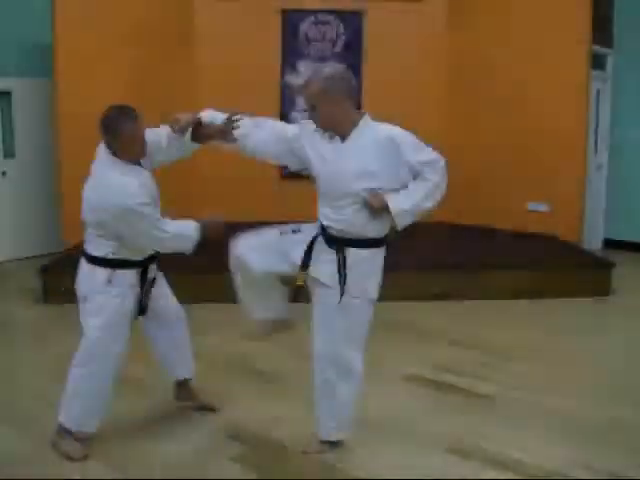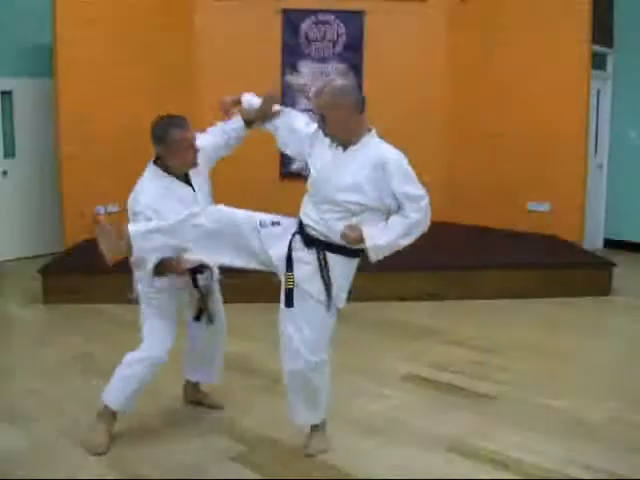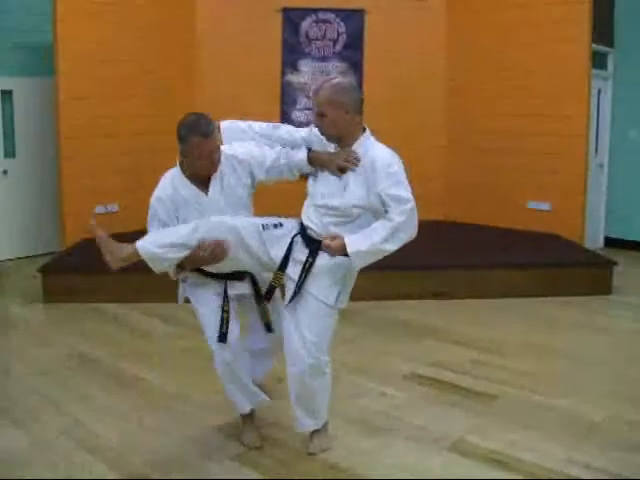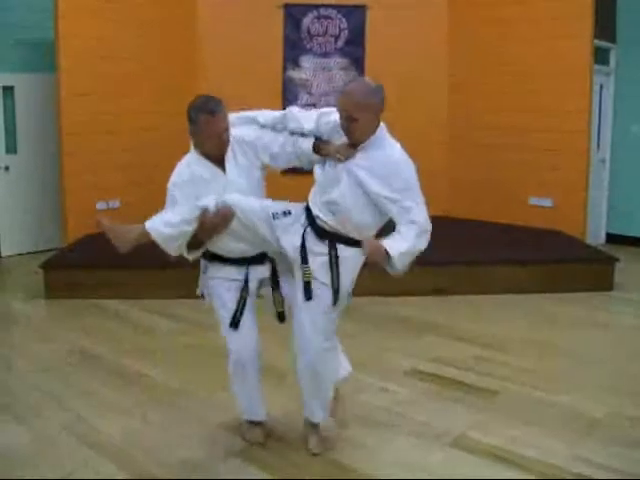
dt=0.3s
person 1, frame 1
left shoulder: (390, 140)
right shoulder: (310, 137)
left elbow: (435, 174)
right elbow: (262, 132)
left wrist: (395, 204)
right wrist: (210, 119)
left hip: (354, 261)
right hip: (318, 242)
left knee: (336, 351)
right knee: (247, 252)
left ankle: (332, 434)
right ankle: (274, 313)
person 1, frame 2
left shoulder: (386, 160)
right shoulder: (320, 141)
left elbow: (418, 212)
right elbow: (287, 122)
left wrist: (370, 237)
right wrist: (248, 103)
left hip: (324, 266)
right hip: (289, 240)
left knee: (305, 354)
right knee: (215, 221)
left ankle: (316, 425)
right ankle: (127, 244)
person 1, frame 3
left shoulder: (383, 162)
right shoulder: (322, 140)
left elbow: (405, 222)
right elbow: (277, 135)
left wrist: (352, 245)
left hip: (328, 267)
right hip: (293, 239)
left knee: (308, 355)
right knee: (216, 231)
left ankle: (317, 425)
right ankle: (129, 253)
person 1, frame 4
left shoulder: (395, 164)
right shoulder: (334, 125)
left elbow: (417, 226)
right elbow: (289, 119)
left wrist: (387, 251)
left hip: (333, 256)
right hip: (299, 227)
left knee: (315, 342)
right knee: (226, 208)
left ankle: (315, 420)
person 2, frame 1
left shoulder: (113, 150)
right shoulder: (120, 191)
left elbow: (170, 141)
right elbow: (160, 233)
left wrist: (200, 128)
right wrist: (204, 229)
left hip: (138, 266)
right hip: (110, 278)
left knee: (170, 321)
right knee: (100, 354)
left ankle: (184, 388)
right ankle: (69, 430)
person 2, frame 2
left shoulder: (193, 159)
right shoulder: (146, 197)
left elbow: (222, 136)
left wrist: (253, 114)
right wrist: (169, 266)
left hip: (200, 269)
right hip: (163, 277)
left knee: (212, 328)
right knee: (154, 350)
left ankle: (193, 388)
right ankle: (107, 414)
person 2, frame 3
left shoulder: (238, 158)
right shoulder: (166, 194)
left elbow: (285, 159)
left wrist: (326, 159)
right wrist: (192, 259)
left hip: (251, 270)
right hip: (205, 282)
left knee: (271, 334)
right knee: (228, 349)
left ankle: (246, 382)
right ankle: (248, 414)
person 2, frame 4
left shoulder: (248, 140)
right shoulder: (185, 178)
left elbow: (290, 146)
right elbow: (183, 244)
left wrist: (326, 149)
left hip: (273, 256)
right hip: (226, 272)
right knee: (244, 348)
right ankle: (253, 417)
